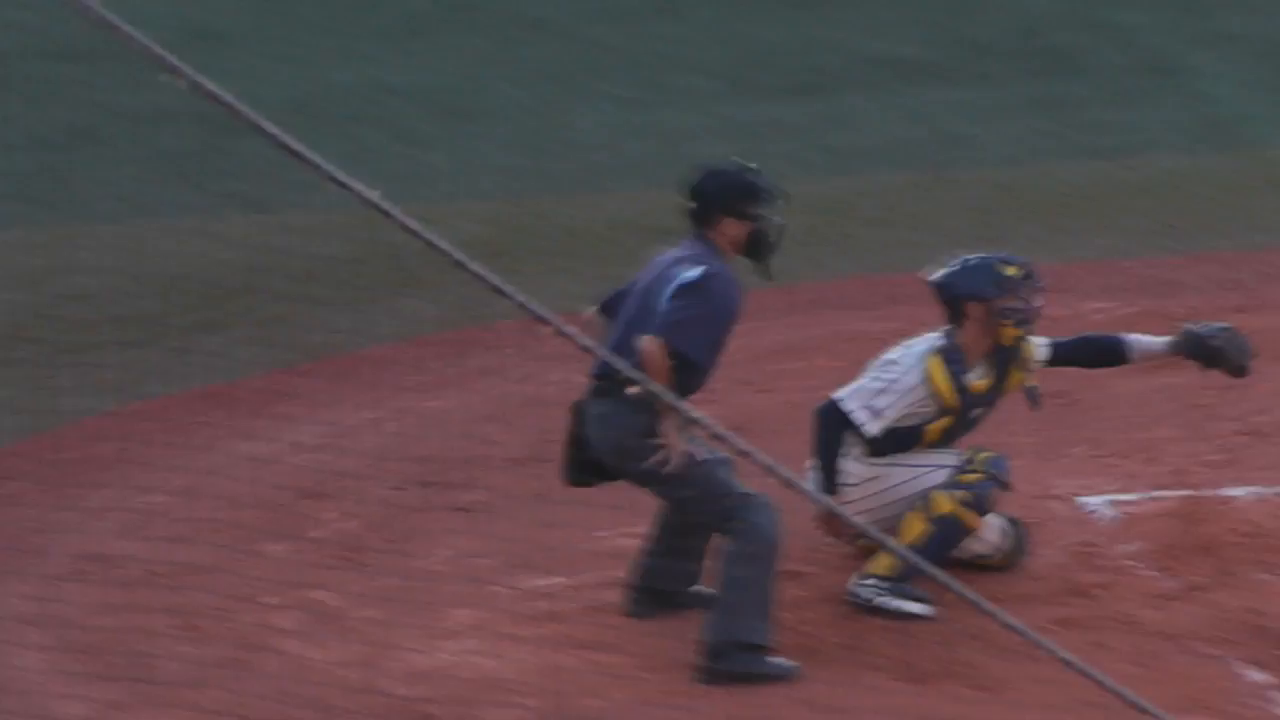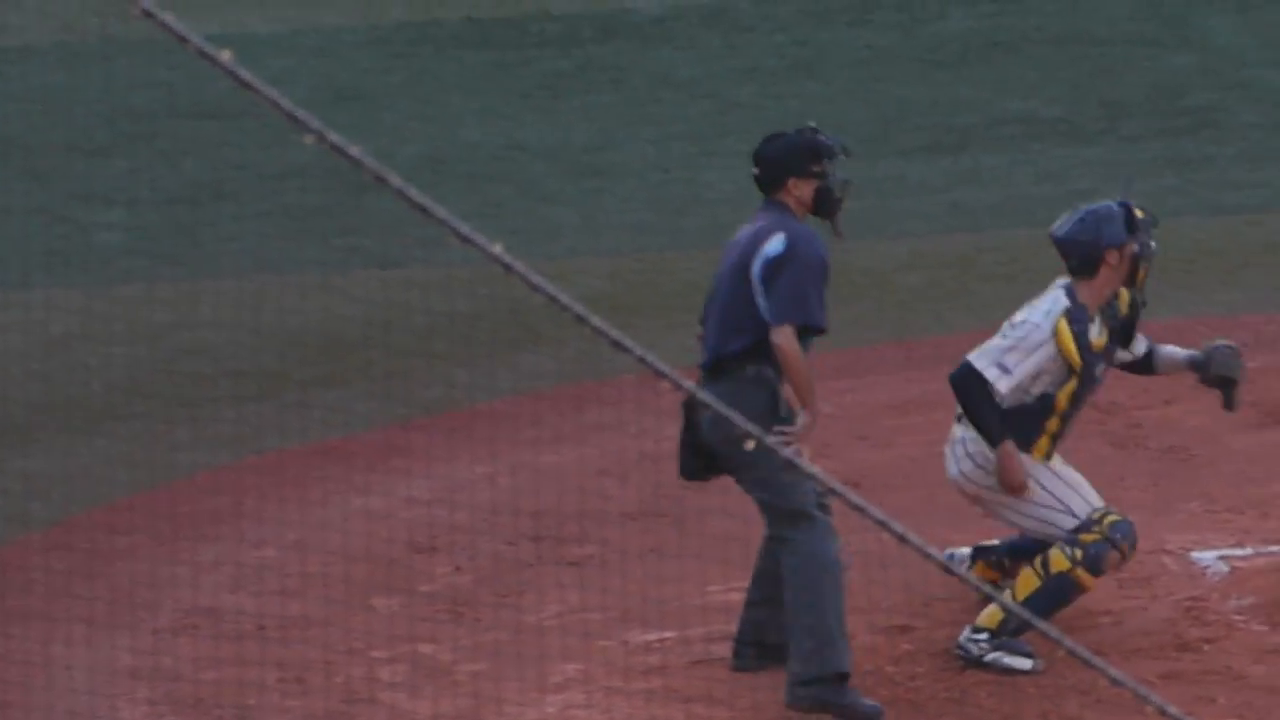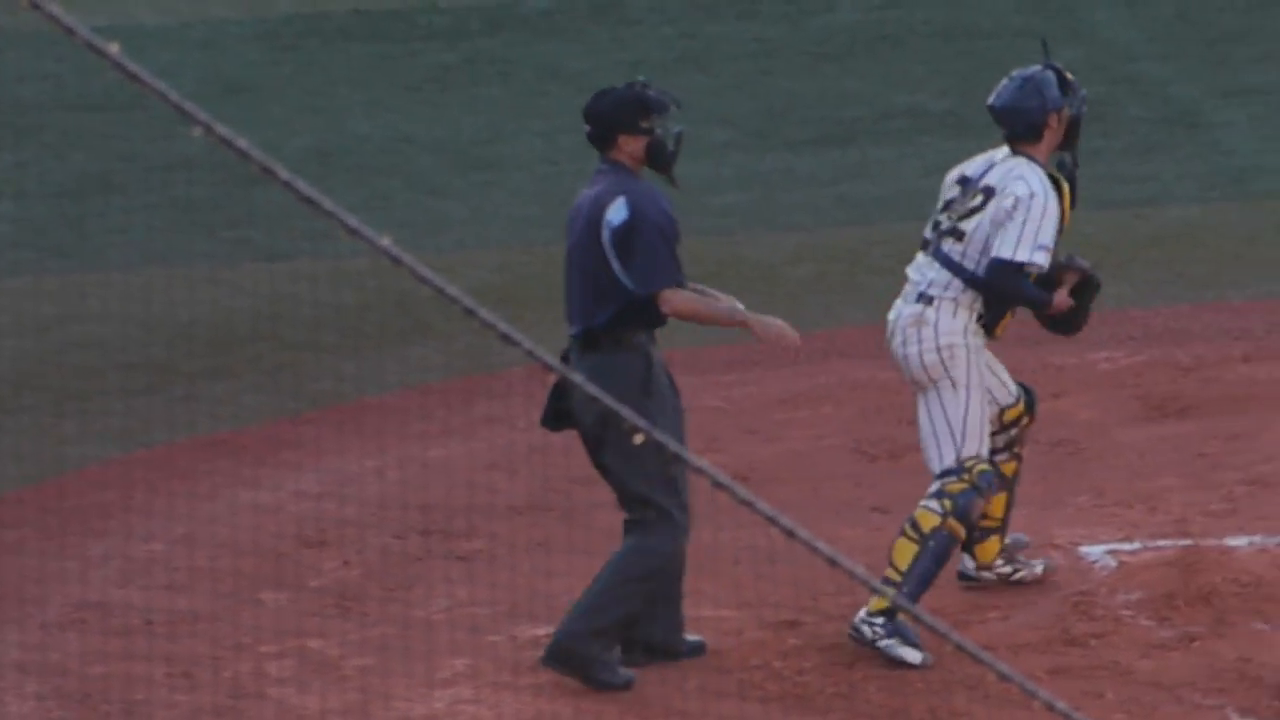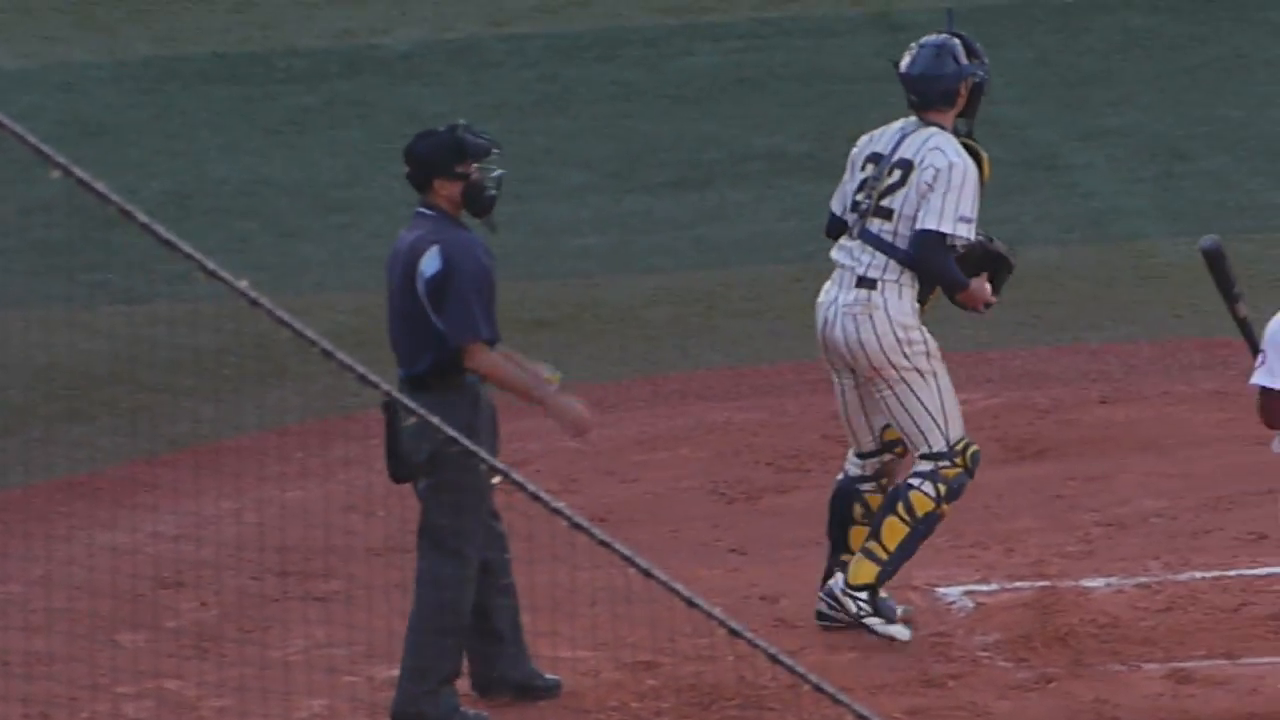
dt=0.3s
person 1, frame 1
left shoulder: (673, 261)
right shoulder: (714, 280)
left elbow: (602, 317)
right elbow: (652, 348)
right wrist: (669, 423)
left hip: (608, 411)
right hip: (634, 422)
left knee: (705, 475)
right knee: (752, 516)
left ankle: (661, 584)
right ankle: (733, 649)
person 1, frame 2
left shoulder: (751, 236)
right shoulder: (799, 242)
left elbow: (709, 326)
right elbow: (784, 338)
right wrist: (807, 407)
left hip: (722, 399)
right hip: (751, 401)
left knee: (799, 508)
right knee: (811, 533)
left ankle: (763, 638)
person 1, frame 3
left shoulder: (594, 195)
right shoulder: (638, 201)
right elbow: (670, 300)
left wrist: (718, 301)
right wrist: (750, 321)
left hip: (593, 365)
right hip: (625, 370)
left knee: (653, 506)
right knee: (661, 517)
left ankle: (650, 631)
right ankle: (582, 640)
person 1, frame 4
left shoulder: (416, 239)
right shoulder: (454, 249)
right elbow: (475, 354)
left wrist: (526, 369)
right wrist: (548, 400)
left hip: (427, 406)
right hip: (451, 411)
left knee: (483, 542)
right knee: (451, 555)
left ankle: (501, 669)
person 2, frame 1
left shoulder: (1006, 353)
right shoulder: (923, 365)
left elbow: (1084, 350)
right elbow: (832, 416)
left wrist: (1176, 344)
right wrist: (830, 500)
left hip: (891, 475)
right hip: (855, 481)
left knee: (1005, 544)
right knee: (986, 472)
left ankle: (885, 531)
right ankle: (880, 577)
person 2, frame 2
left shoulder: (1106, 308)
right shoulder: (1049, 321)
left elbow: (1131, 354)
right elbow: (966, 380)
left wrist: (1196, 360)
right wrist: (1004, 451)
left hip: (1022, 451)
right hip: (985, 453)
left knee: (1101, 535)
right knee: (1106, 538)
left ankle: (974, 563)
right ankle: (989, 636)
person 2, frame 3
left shoulder: (979, 167)
right shoulder: (1037, 190)
right elbow: (1005, 277)
left wrist: (1036, 287)
right wrist: (1048, 302)
left hip: (920, 322)
right hip: (944, 333)
left knee: (1013, 412)
right knee: (965, 479)
left ankle: (987, 554)
right ankle: (881, 613)
person 2, frame 4
left shoulder: (876, 141)
right shoulder: (954, 160)
left elbow: (836, 225)
right elbow: (929, 253)
right wrist: (967, 289)
left hip: (837, 303)
right hip: (885, 318)
left knee: (878, 451)
right knee: (947, 458)
right ankle: (864, 582)
